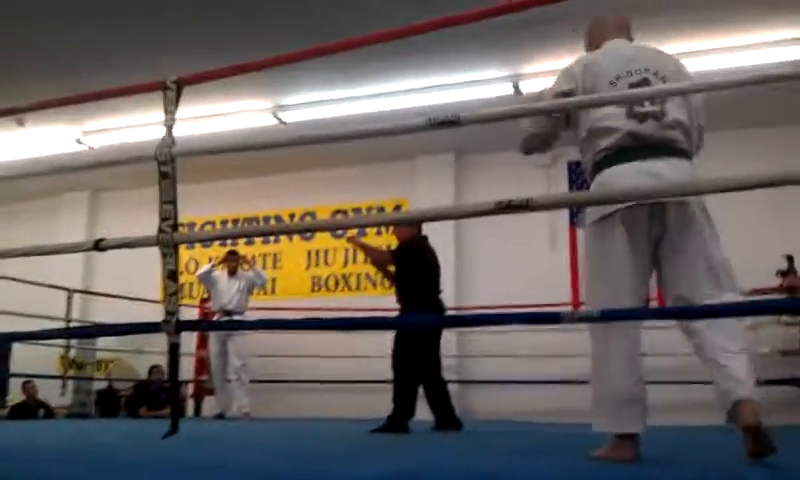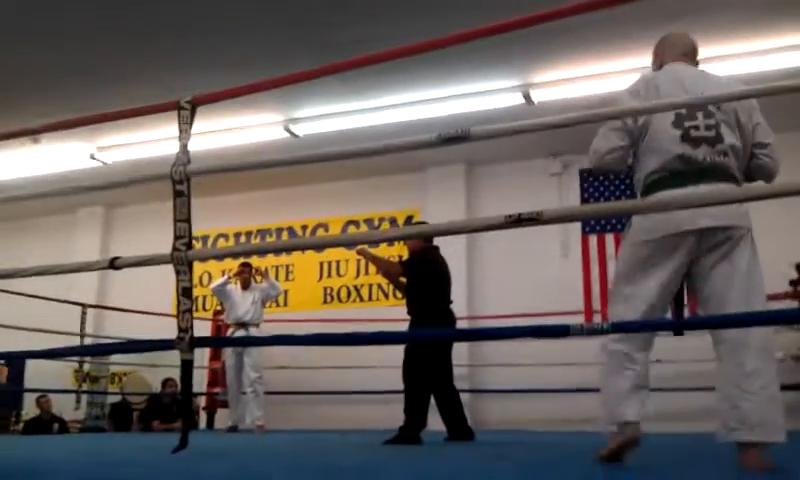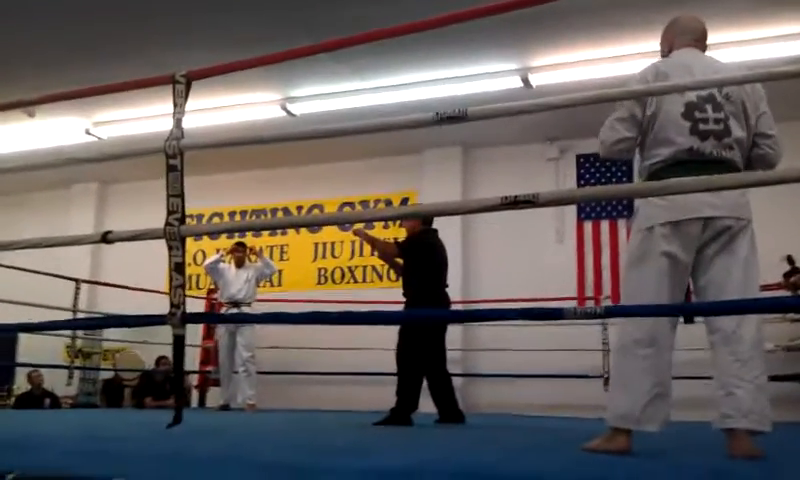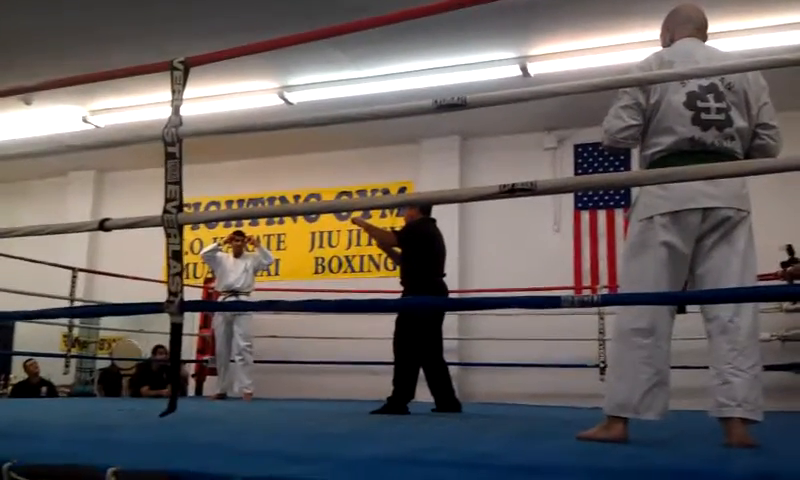
dt=0.7s
person 1, frame 1
left shoulder: (584, 69)
right shoulder: (672, 64)
left elbow: (533, 137)
right elbow: (696, 135)
left wrist: (550, 105)
left hip: (618, 186)
right hip: (678, 179)
left knee: (615, 312)
right knee: (708, 297)
left ankle: (624, 435)
right ankle: (744, 402)
person 1, frame 2
left shoulder: (643, 89)
right shoulder: (734, 90)
left elbow: (604, 156)
right elbow: (767, 164)
left hip: (665, 212)
right hip: (725, 211)
left knee: (630, 319)
right knee: (742, 327)
left ankle: (624, 423)
right ankle: (752, 445)
person 1, frame 3
left shoulder: (651, 76)
right shoulder: (743, 81)
left elbow: (613, 144)
right elbow: (768, 153)
left hip: (669, 203)
right hip: (727, 203)
left knee: (645, 315)
right knee: (736, 317)
left ankle: (622, 429)
right ankle: (741, 432)
person 1, frame 4
left shoulder: (652, 66)
right shoulder: (746, 72)
left elbow: (617, 133)
right elbow: (768, 143)
left hip: (668, 193)
right hip: (728, 193)
left knee: (643, 307)
right knee: (734, 308)
left ankle: (618, 419)
right ankle: (737, 421)
person 2, frame 1
left shoulder: (414, 247)
right shoulder: (418, 250)
left elbow: (386, 257)
right elbow: (406, 281)
left wrist: (358, 243)
right wrist: (383, 270)
left hip: (419, 316)
right hip: (426, 316)
left knee: (406, 367)
right knee: (427, 370)
left ankle: (398, 420)
right ankle: (447, 419)
person 2, frame 2
left shoulder: (424, 257)
right shoulder: (432, 259)
left elbow: (396, 268)
right elbow: (416, 291)
left wrist: (368, 254)
right wrist: (393, 279)
left hip: (429, 326)
right hip: (438, 325)
left knee: (417, 378)
right knee: (440, 380)
left ankle: (411, 431)
right ankle: (459, 430)
person 2, frame 3
left shoulder: (421, 240)
right shoulder: (430, 242)
left elbow: (392, 249)
right elbow: (413, 273)
left wrist: (364, 235)
right wrist: (389, 261)
left hip: (423, 309)
right hip: (433, 309)
left knee: (410, 361)
right knee: (433, 363)
left ankle: (402, 413)
right ankle: (450, 413)
person 2, frame 4
left shoulder: (419, 229)
right shoulder: (429, 231)
left elbow: (390, 238)
right elbow: (411, 262)
left wrist: (363, 224)
right wrist: (388, 250)
left hip: (420, 296)
right hip: (431, 296)
left knee: (407, 349)
right knee: (430, 352)
left ankle: (398, 402)
right ankle: (447, 402)
person 3, frame 1
left shoulder: (246, 277)
right shoulder: (216, 277)
left elbow: (263, 280)
right elbow: (200, 275)
left wrist: (250, 265)
right wrist: (216, 263)
right hip: (218, 322)
left knee: (238, 366)
right knee: (218, 368)
left ankle: (243, 408)
right ankle: (223, 407)
person 3, frame 2
left shoulder: (260, 290)
right shoulder: (229, 290)
left elbow: (277, 291)
right elbow: (214, 288)
left wrist: (265, 276)
right wrist: (231, 276)
left hip: (252, 335)
right hip: (233, 335)
left knee: (254, 378)
right knee: (233, 380)
left ankle: (258, 421)
right ankle: (235, 420)
person 3, frame 3
left shoulder: (254, 269)
right shoulder: (223, 269)
left elbow: (271, 270)
right elbow: (207, 265)
left wrist: (259, 255)
right wrist: (224, 254)
right hip: (226, 314)
left knee: (246, 358)
right knee: (225, 360)
left ankle: (249, 400)
right ankle: (226, 399)
person 3, frame 4
left shoulder: (252, 259)
right shoulder: (221, 258)
left elbow: (269, 260)
right elbow: (204, 254)
left wrist: (257, 245)
right wrist: (222, 243)
right hip: (223, 303)
left knee: (243, 347)
right knee: (222, 349)
left ankle: (246, 388)
right ankle: (222, 388)
